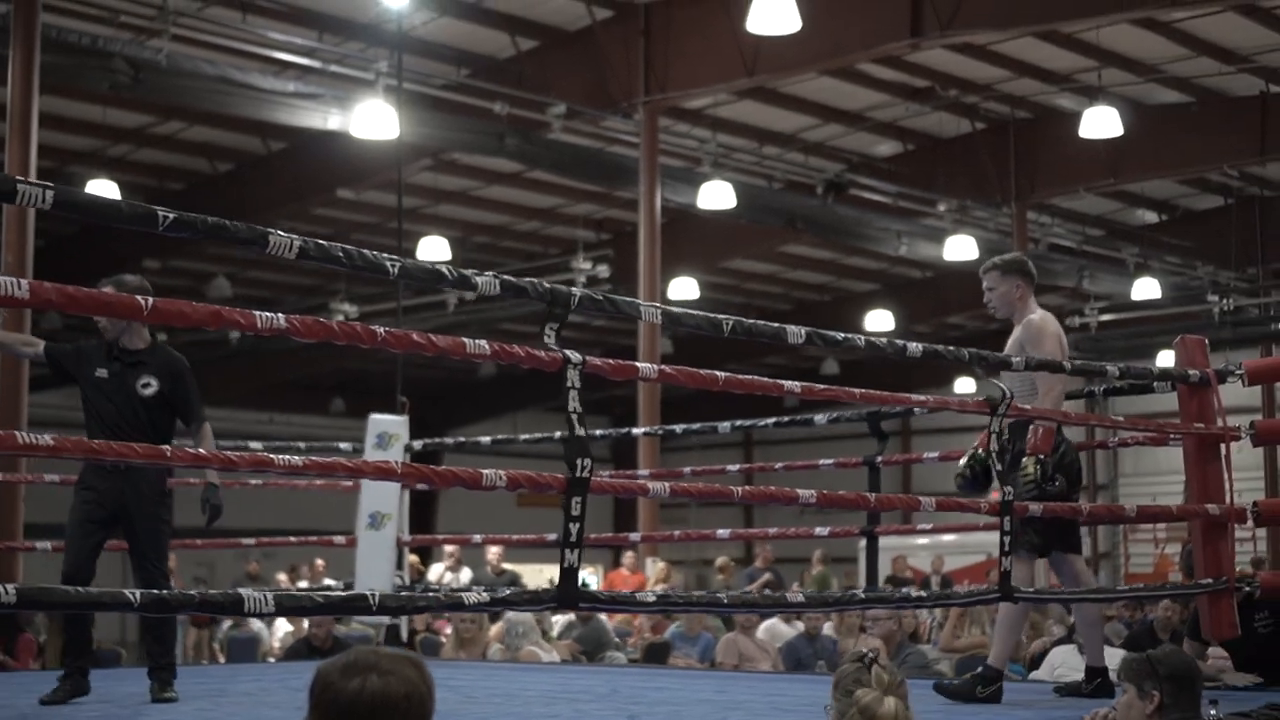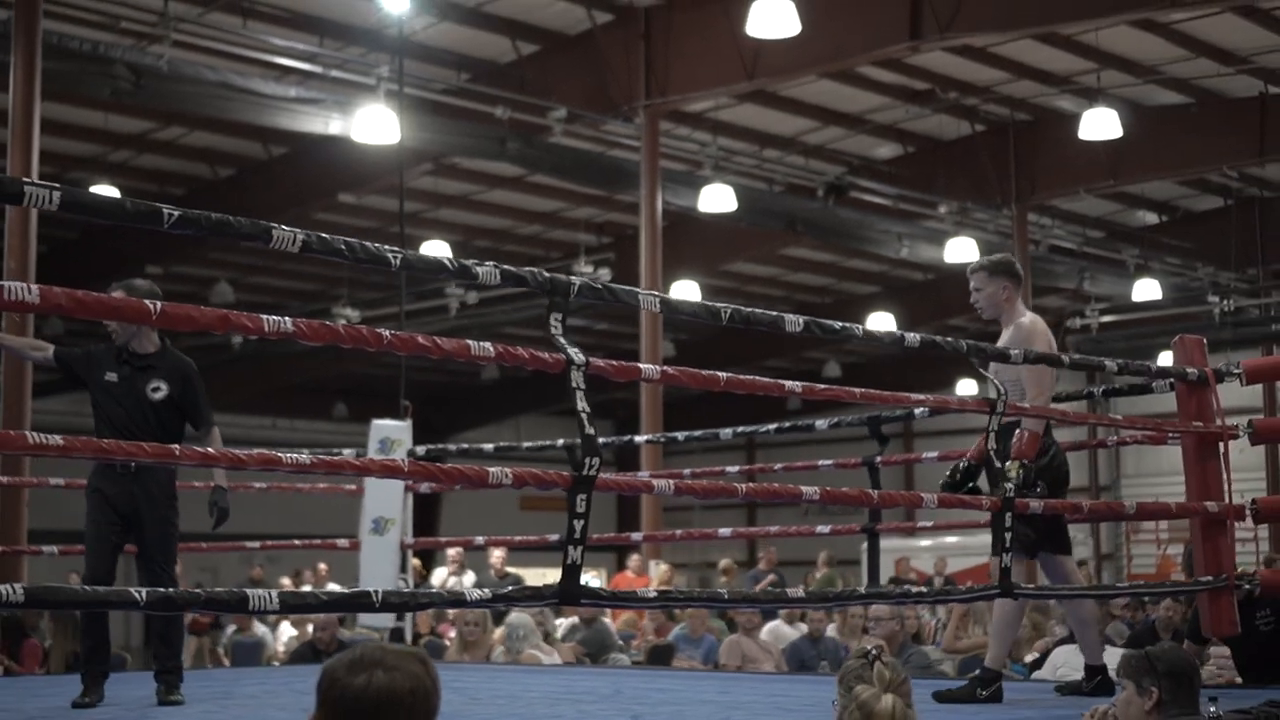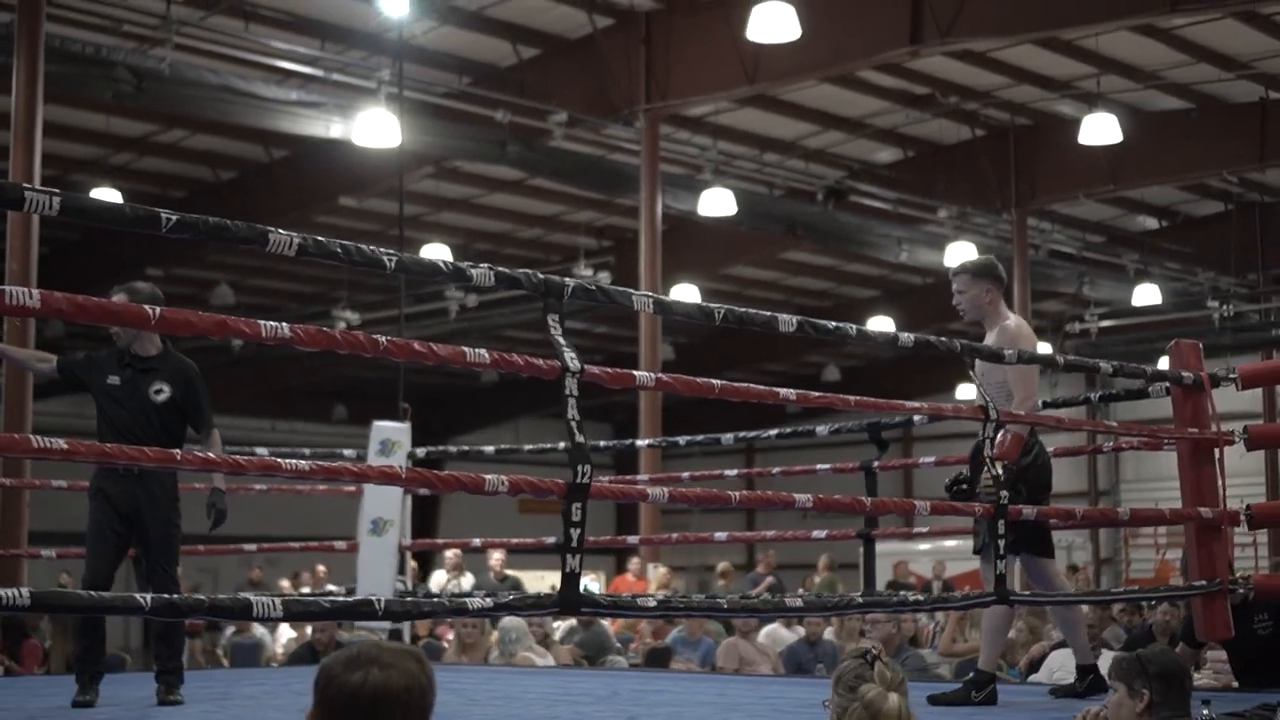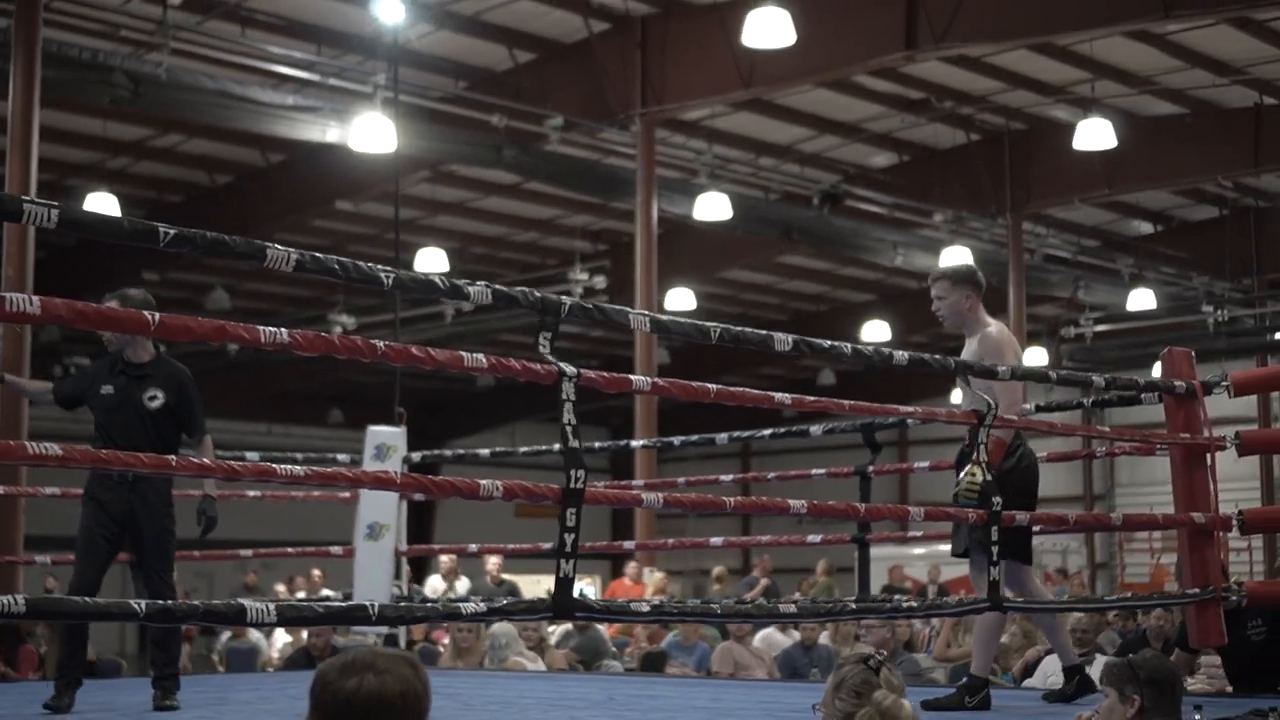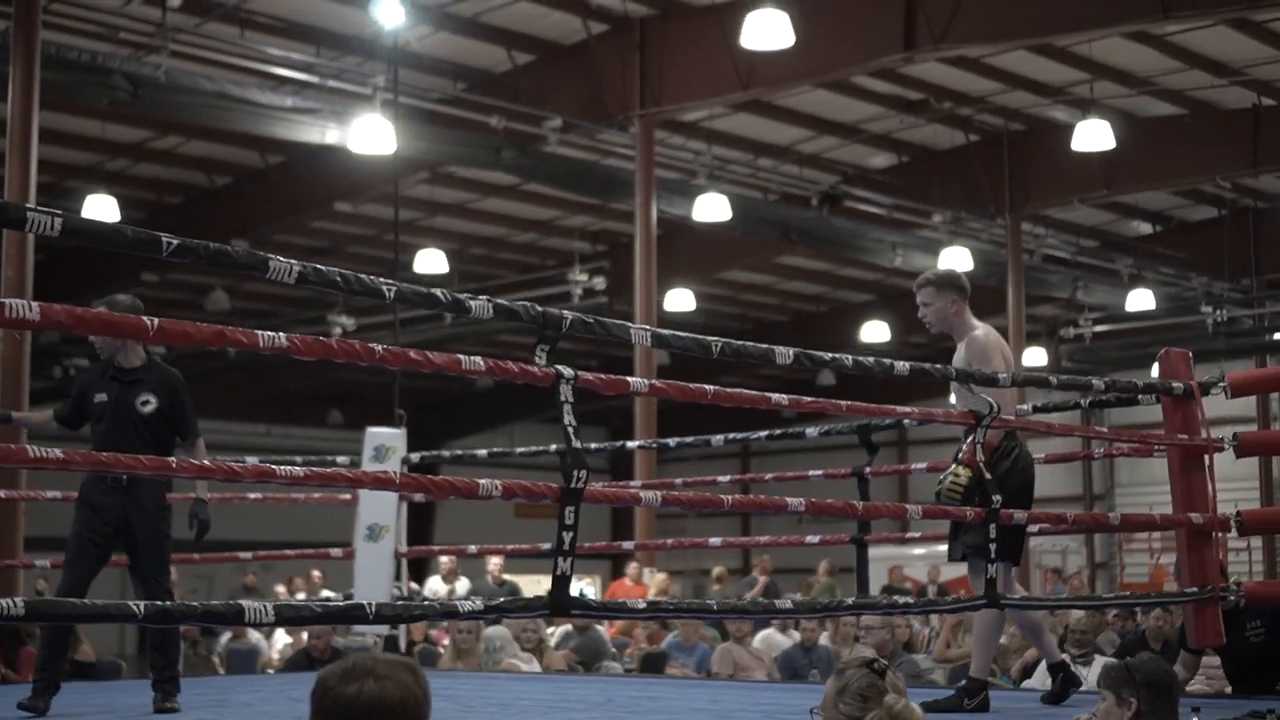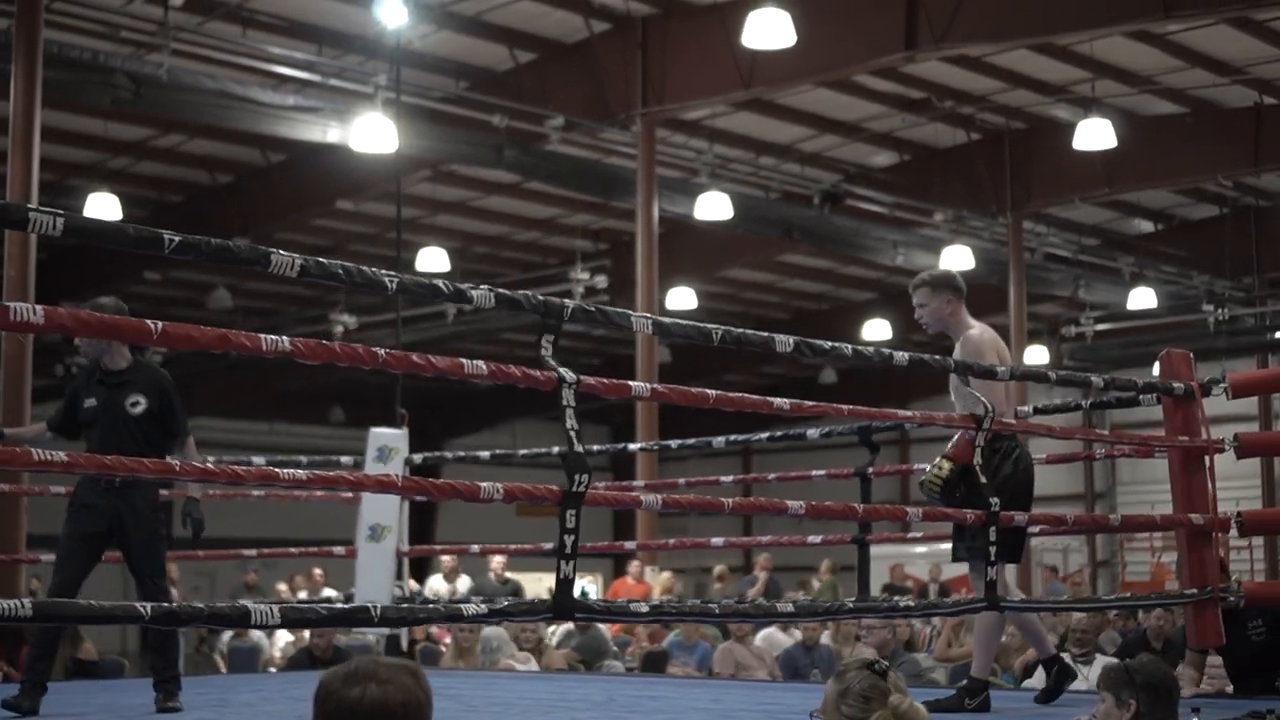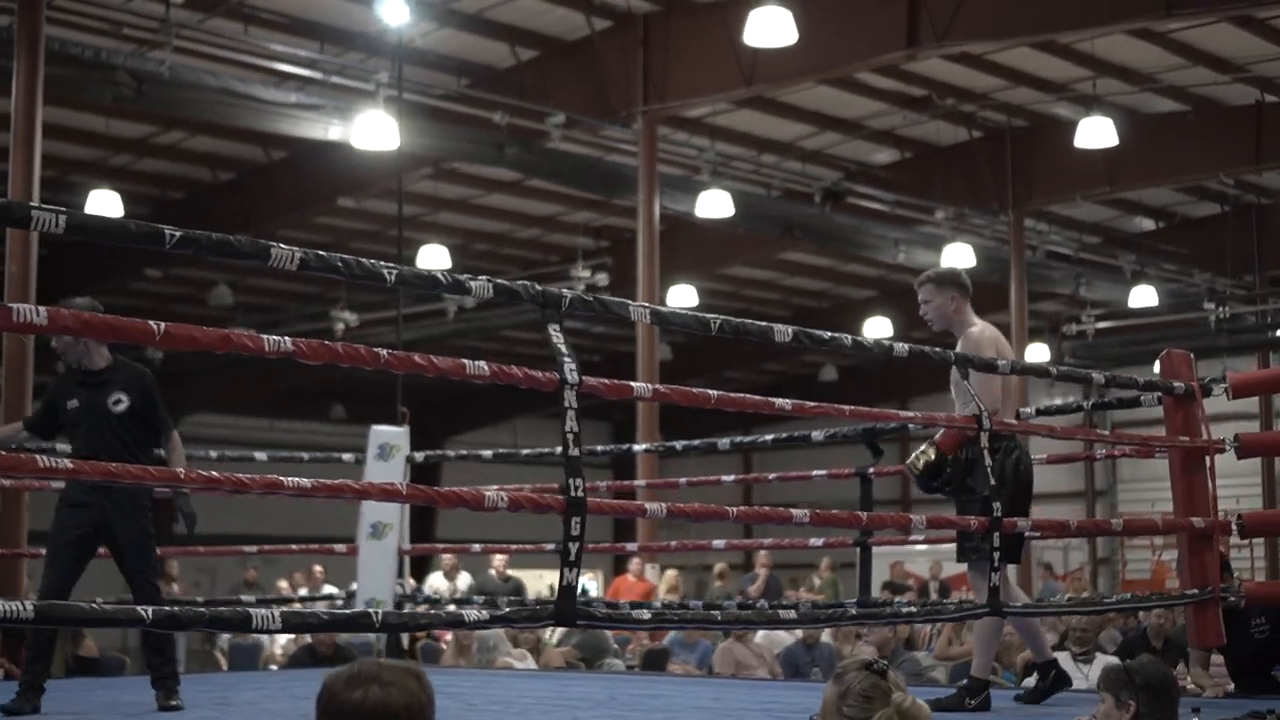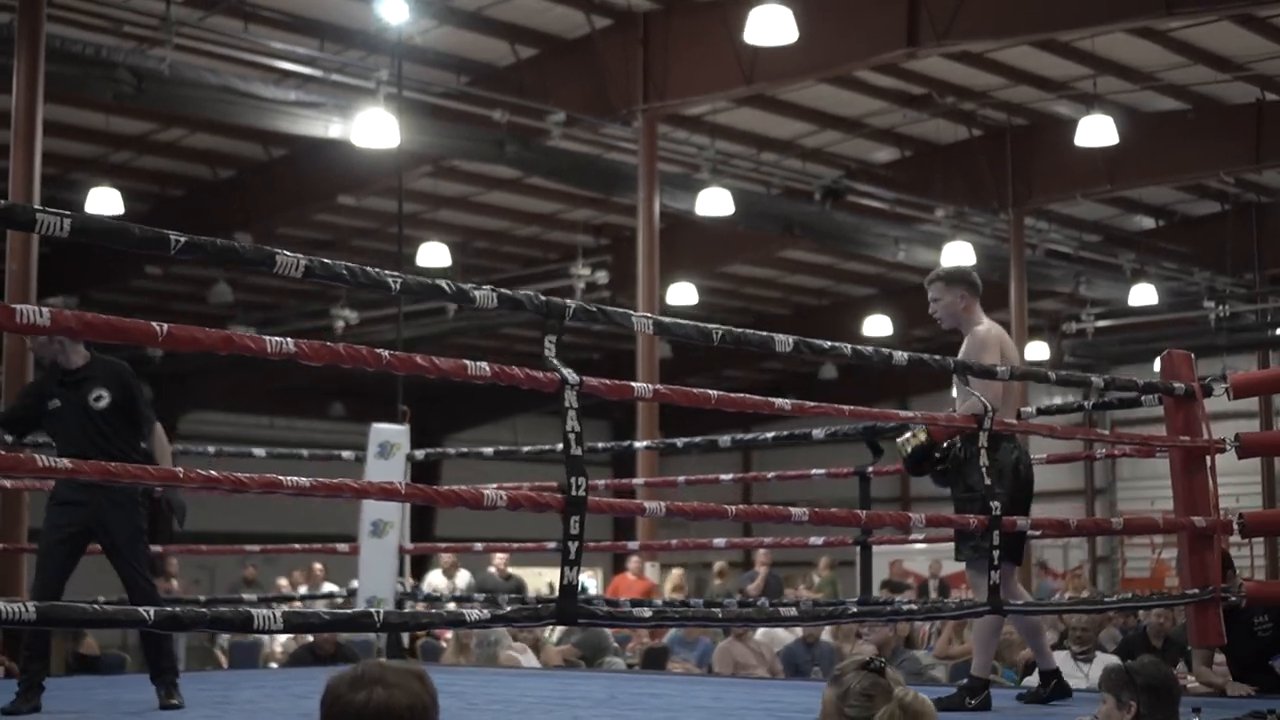
dt=0.1s
person 1, frame 1
left shoulder: (1039, 326)
right shoulder: (1024, 333)
left elbow: (1051, 399)
left wrist: (1035, 457)
right wrist: (980, 454)
left hip: (1039, 456)
right hip: (1032, 457)
left knee: (1017, 565)
right knee: (1070, 568)
left ankle: (990, 677)
right ankle: (1097, 674)
person 1, frame 2
left shoulder: (1027, 329)
right shoulder: (1011, 334)
left elbow: (1037, 404)
left wrist: (1019, 461)
right wrist: (972, 460)
left hip: (1029, 456)
right hip: (1022, 457)
left knee: (1012, 566)
right knee: (1059, 568)
left ankle: (989, 679)
right ankle: (1096, 672)
person 1, frame 3
left shoulder: (1012, 333)
right shoulder: (993, 338)
left elbow: (1024, 406)
left wrist: (1001, 463)
right wrist: (970, 469)
left hip: (1014, 460)
right hip: (1003, 460)
left knee: (997, 568)
right knee: (1040, 570)
left ankle: (983, 682)
right ankle: (1088, 672)
person 1, frame 4
left shoulder: (993, 338)
right shoulder: (975, 344)
left elbow: (1009, 412)
left wrist: (982, 467)
right wrist: (972, 463)
left hip: (1000, 463)
right hip: (992, 463)
left knee: (987, 573)
right knee: (1016, 575)
left ankle: (976, 687)
right ankle: (1075, 672)
person 1, frame 5
left shoulder: (980, 341)
right shoulder: (969, 346)
left elbow: (1000, 411)
left wrist: (966, 465)
right wrist: (968, 465)
left hip: (998, 464)
right hip: (991, 465)
left knee: (986, 575)
right knee: (998, 578)
left ankle: (975, 689)
right ankle: (1058, 667)
person 1, frame 6
left shoulder: (975, 340)
right shoulder: (968, 344)
left elbow: (993, 411)
left wrist: (951, 460)
right wrist: (956, 462)
left hip: (996, 464)
right hip: (987, 465)
left knee: (985, 576)
right knee: (990, 578)
left ankle: (976, 689)
right ankle: (1053, 661)
person 1, frame 7
left shoulder: (977, 337)
right shoulder: (975, 340)
left elbow: (985, 406)
left wrist: (939, 449)
right wrist: (952, 455)
left hip: (994, 462)
right hip: (993, 463)
left knee: (985, 576)
right knee: (993, 577)
left ankle: (977, 688)
right ankle: (1049, 668)
person 1, frame 8
left shoulder: (983, 336)
right shoulder: (984, 339)
left elbow: (985, 404)
left wrist: (929, 437)
right wrist: (949, 449)
left hip: (993, 461)
right hip: (991, 461)
left knee: (984, 574)
right knee: (1000, 577)
left ankle: (977, 687)
right ankle: (1050, 675)
person 2, frame 1
left shoulder: (170, 364)
right shoulder: (90, 356)
left elbow: (199, 427)
left wrist: (211, 481)
left hip: (146, 481)
right hip: (96, 479)
left knee: (154, 581)
right knee: (74, 576)
left ankle: (162, 677)
right ankle: (74, 676)
person 2, frame 2
left shoulder: (179, 369)
right shoulder: (100, 360)
left elbow: (208, 430)
right elbow: (41, 352)
left wrist: (219, 485)
left hip: (154, 484)
right hip: (107, 482)
left knee: (161, 584)
right knee: (96, 583)
left ankle: (168, 680)
right ankle: (93, 682)
person 2, frame 3
left shoulder: (181, 371)
right shoulder: (103, 363)
left elbow: (208, 433)
right elbow: (48, 364)
left wrist: (218, 487)
left hip: (157, 486)
right hip: (109, 484)
left knee: (164, 586)
right knee: (94, 583)
left ankle: (169, 681)
right ankle: (87, 680)
person 2, frame 4
left shoulder: (174, 377)
right shoulder: (99, 374)
left elbow: (201, 438)
right elbow: (51, 393)
left wrist: (208, 493)
left hip: (151, 492)
right hip: (103, 490)
left knee: (160, 592)
right knee: (81, 589)
left ankle: (166, 686)
right ankle: (66, 686)
person 2, frame 5
left shoulder: (166, 381)
right shoulder: (93, 380)
left elbow: (193, 443)
right elbow: (58, 419)
left wrist: (201, 497)
right wrist: (7, 418)
left hip: (146, 496)
right hip: (97, 493)
left knee: (157, 594)
right knee: (69, 591)
person 2, frame 6
left shoulder: (155, 381)
right shoulder: (84, 384)
left elbow: (184, 442)
right elbow: (53, 429)
left wrist: (192, 497)
left hip: (139, 497)
right hip: (91, 496)
left knee: (154, 595)
right knee: (60, 592)
person 2, frame 7
left shoulder: (136, 378)
right shoulder: (63, 389)
left elbow: (169, 437)
left wrist: (182, 492)
left hip: (128, 499)
right hip: (79, 499)
left knee: (148, 595)
right knee: (50, 596)
left ankle: (167, 686)
person 2, frame 8
left shoulder: (115, 373)
right shoulder: (42, 388)
left elbow: (152, 428)
left hip: (118, 495)
right hip: (69, 497)
left knee: (143, 590)
right knee: (44, 594)
left ankle: (167, 683)
